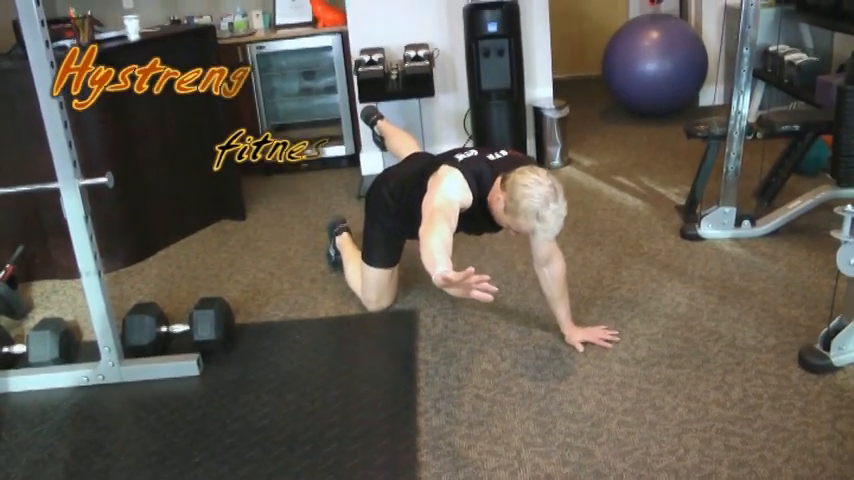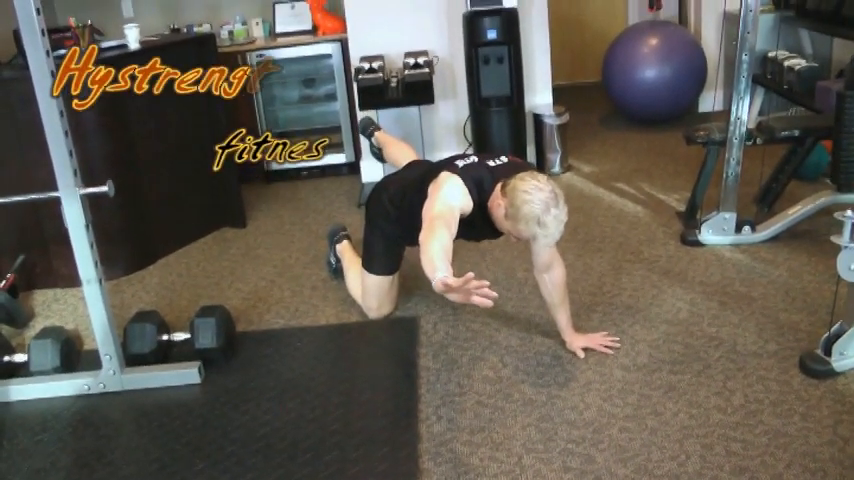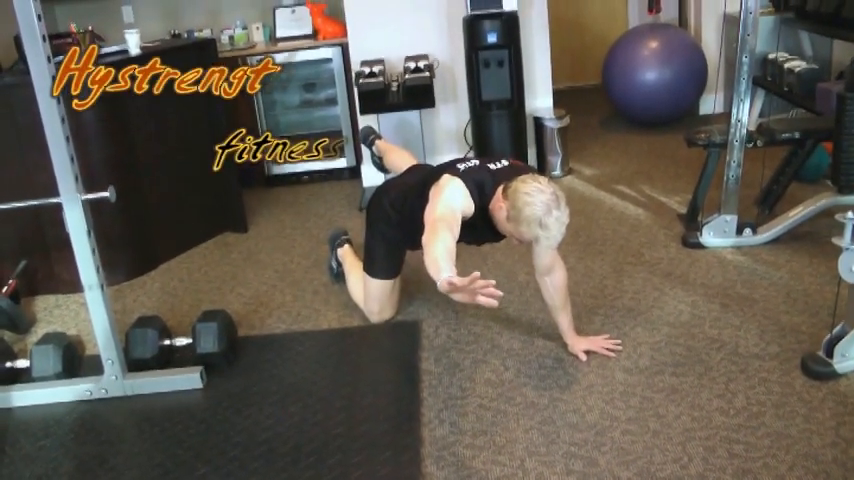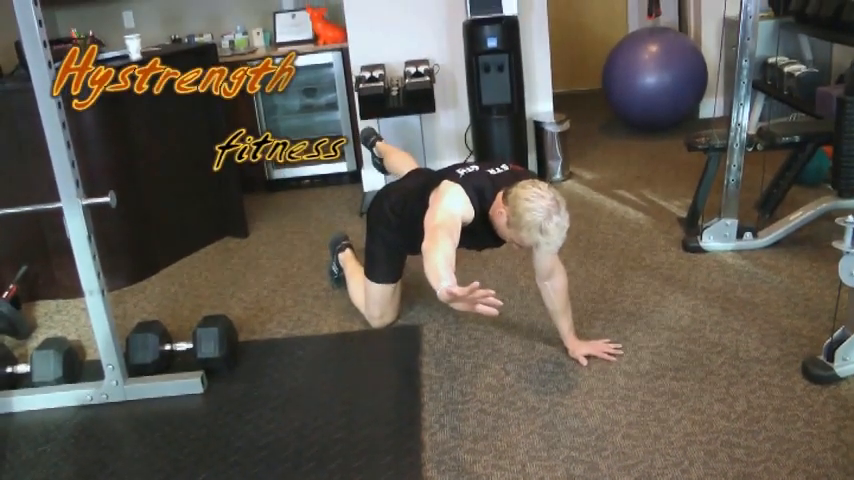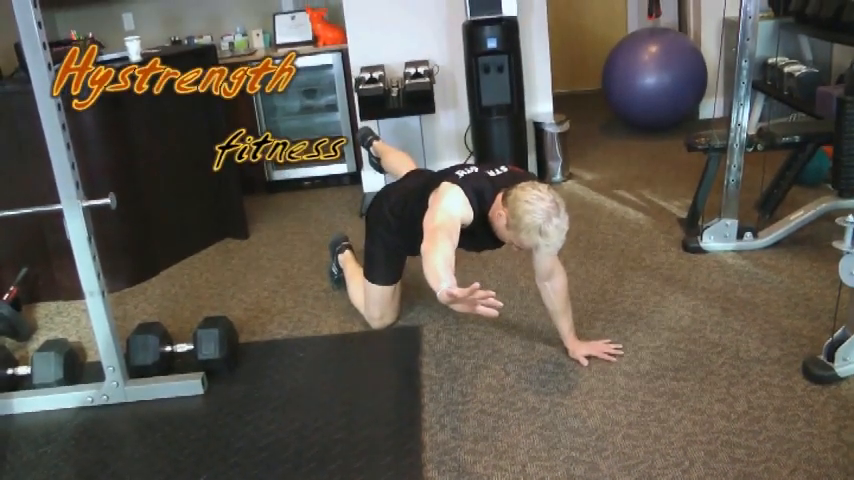
dt=0.3s
person 1, frame 1
left shoulder: (530, 186)
right shoulder: (454, 184)
left elbow: (548, 260)
right elbow: (434, 227)
left wrist: (568, 327)
right wrist: (443, 273)
left hip: (421, 173)
right hip: (390, 201)
right knee: (377, 302)
left ankle: (379, 123)
right ankle: (341, 237)
person 1, frame 2
left shoulder: (531, 193)
right shoulder: (454, 190)
left elbow: (548, 266)
right elbow: (434, 234)
left wrist: (569, 333)
right wrist: (443, 279)
left hip: (420, 180)
right hip: (390, 208)
right knee: (377, 309)
left ankle: (376, 135)
right ankle: (342, 245)
person 1, frame 3
left shoulder: (532, 195)
right shoulder: (455, 193)
left elbow: (550, 269)
right elbow: (437, 235)
left wrist: (571, 336)
right wrist: (447, 280)
left hip: (420, 184)
right hip: (390, 213)
right knee: (379, 313)
left ankle: (376, 144)
right ankle: (343, 249)
person 1, frame 4
left shoulder: (532, 199)
right shoulder: (455, 199)
left elbow: (550, 274)
right elbow: (437, 242)
left wrist: (571, 340)
right wrist: (447, 288)
left hip: (422, 189)
right hip: (391, 215)
right knee: (380, 318)
left ankle: (378, 145)
right ankle: (344, 253)
person 1, frame 5
left shoulder: (532, 200)
right shoulder: (455, 201)
left elbow: (550, 275)
right elbow: (436, 244)
left wrist: (572, 341)
right wrist: (447, 290)
left hip: (421, 189)
right hip: (390, 218)
right knee: (380, 319)
left ankle: (374, 145)
right ankle: (344, 255)
